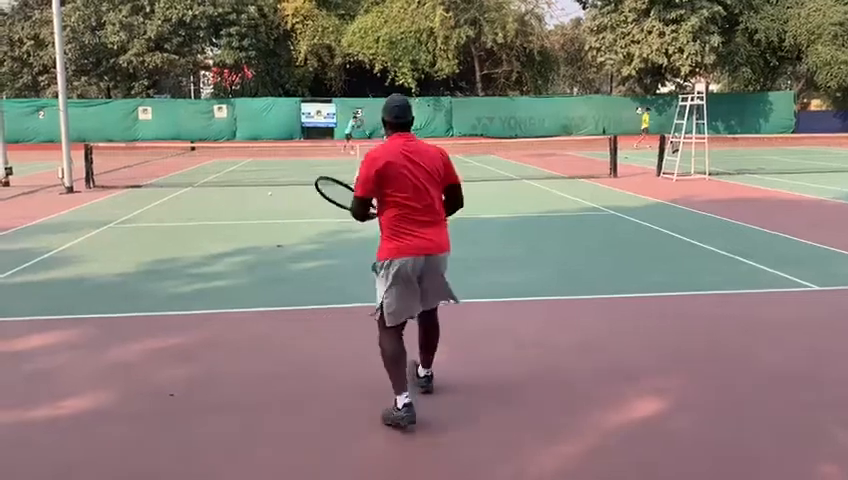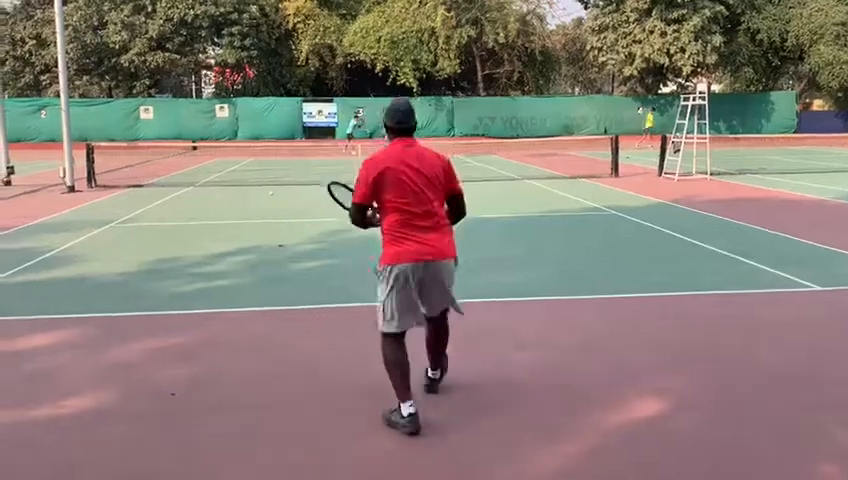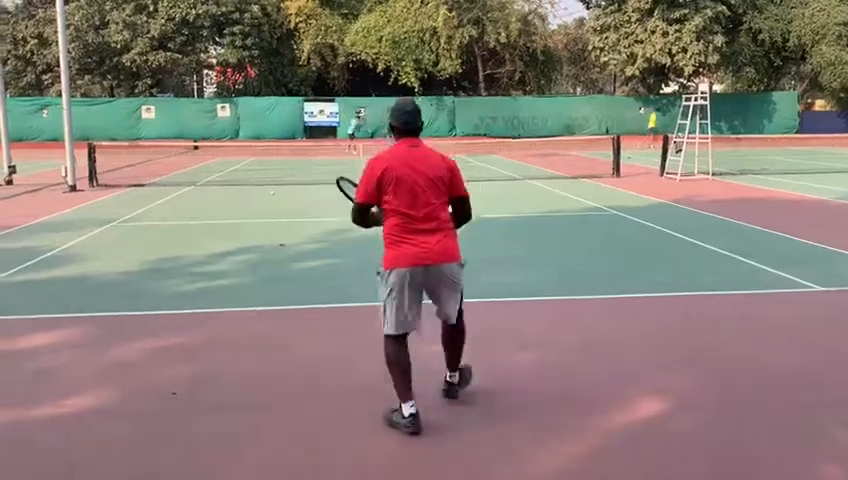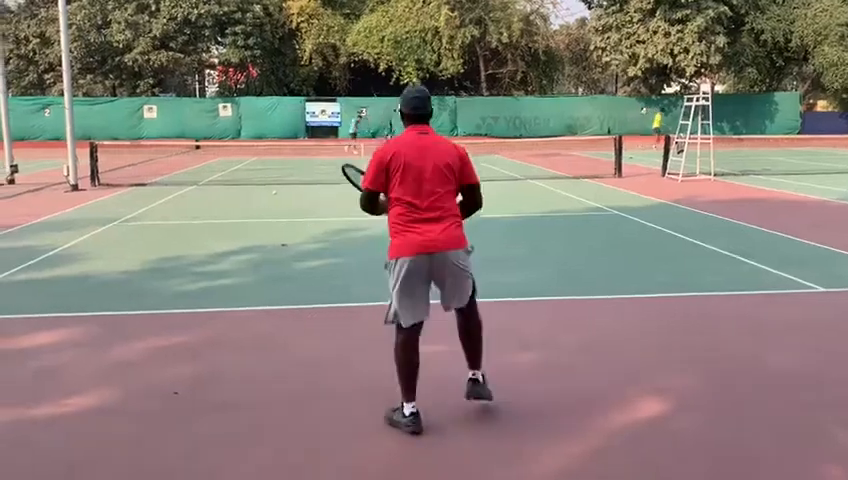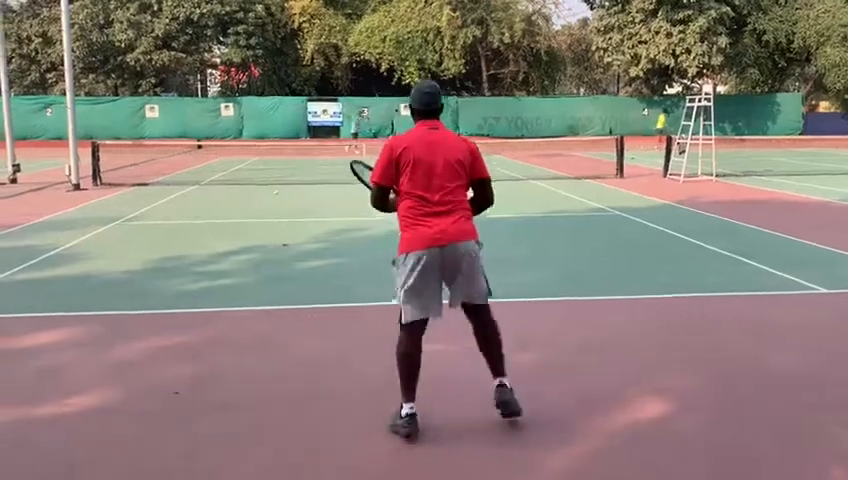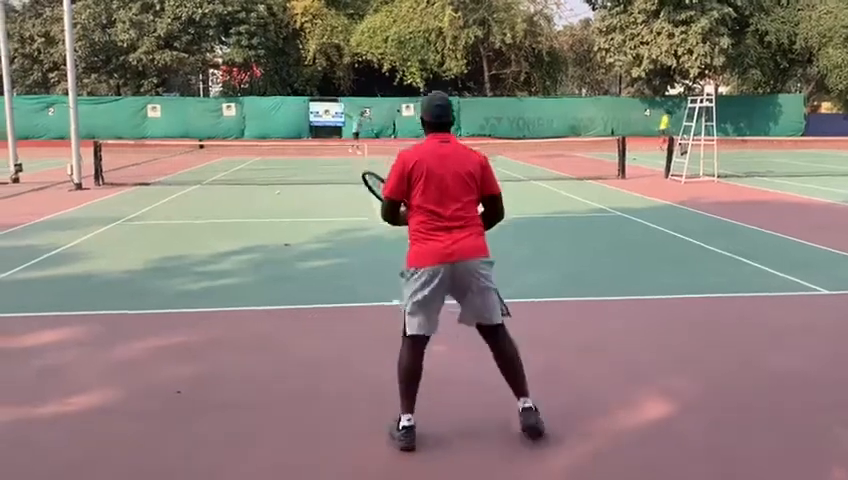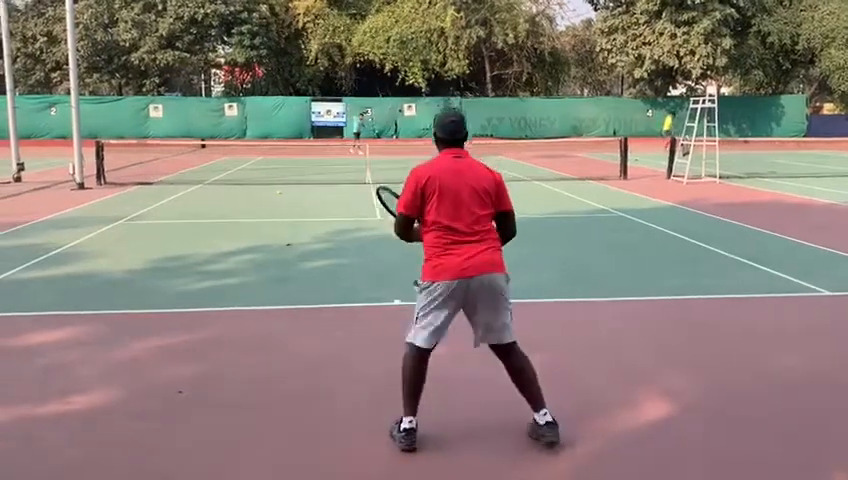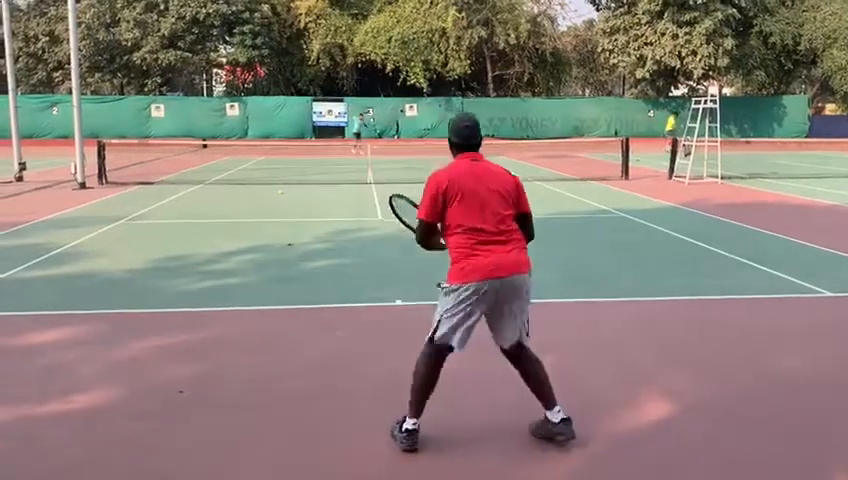
dt=0.1s
person 1, frame 1
left shoulder: (375, 158)
right shoulder: (437, 154)
left elbow: (359, 211)
right elbow: (456, 201)
left wrist: (375, 211)
left hip: (399, 253)
right hip: (437, 248)
left knee: (389, 327)
right knee: (428, 311)
left ankle: (403, 403)
right ankle: (425, 373)
person 1, frame 2
left shoulder: (374, 163)
right shoulder: (439, 160)
left elbow: (357, 218)
right elbow: (458, 211)
left hip: (400, 259)
right hip: (441, 254)
left knee: (392, 335)
right knee: (438, 315)
left ankle: (407, 411)
right ankle: (434, 375)
person 1, frame 3
left shoulder: (379, 164)
right shoulder: (444, 163)
left elbow: (359, 217)
right elbow: (464, 214)
left hip: (401, 261)
right hip: (444, 257)
left knee: (395, 336)
right knee: (453, 316)
left ankle: (407, 411)
right ankle: (454, 378)
person 1, frame 4
left shoulder: (387, 151)
right shoulder: (454, 151)
left elbow: (367, 204)
right elbow: (474, 202)
left hip: (408, 251)
right hip: (450, 246)
left knee: (407, 329)
right knee: (467, 308)
left ankle: (409, 411)
right ankle: (476, 379)
person 1, frame 5
left shoulder: (396, 145)
right shoulder: (466, 146)
left elbow: (378, 200)
right elbow: (485, 198)
left hip: (417, 247)
right hip: (461, 242)
left knee: (411, 329)
right knee: (480, 311)
left ankle: (407, 413)
right ankle: (502, 388)
person 1, frame 6
left shoulder: (408, 157)
right shoulder: (477, 159)
left elbow: (389, 214)
right elbow: (496, 213)
left hip: (427, 260)
right hip: (472, 257)
left knee: (414, 340)
right knee: (494, 332)
left ankle: (405, 424)
right ankle: (527, 409)
person 1, frame 7
left shoulder: (422, 174)
right shoulder: (490, 175)
left elbow: (402, 231)
right elbow: (509, 229)
left hip: (444, 276)
right hip: (490, 272)
left knee: (417, 349)
right knee: (506, 347)
left ankle: (407, 426)
right ankle: (545, 420)
person 1, frame 8
left shoulder: (440, 179)
right shoulder: (507, 177)
left elbow: (423, 238)
right elbow: (528, 232)
left wrist: (443, 240)
left hip: (470, 277)
right hip: (516, 272)
left knee: (435, 350)
right knee: (517, 349)
left ankle: (409, 427)
right ankle: (557, 419)
